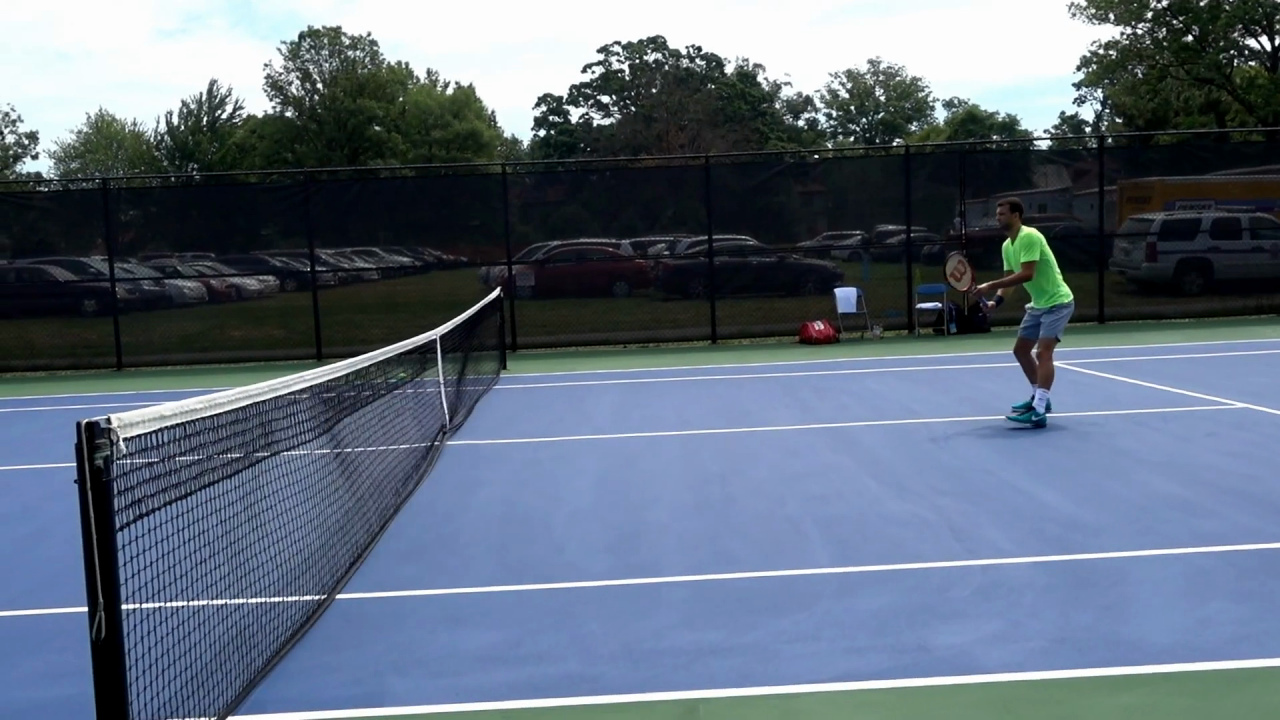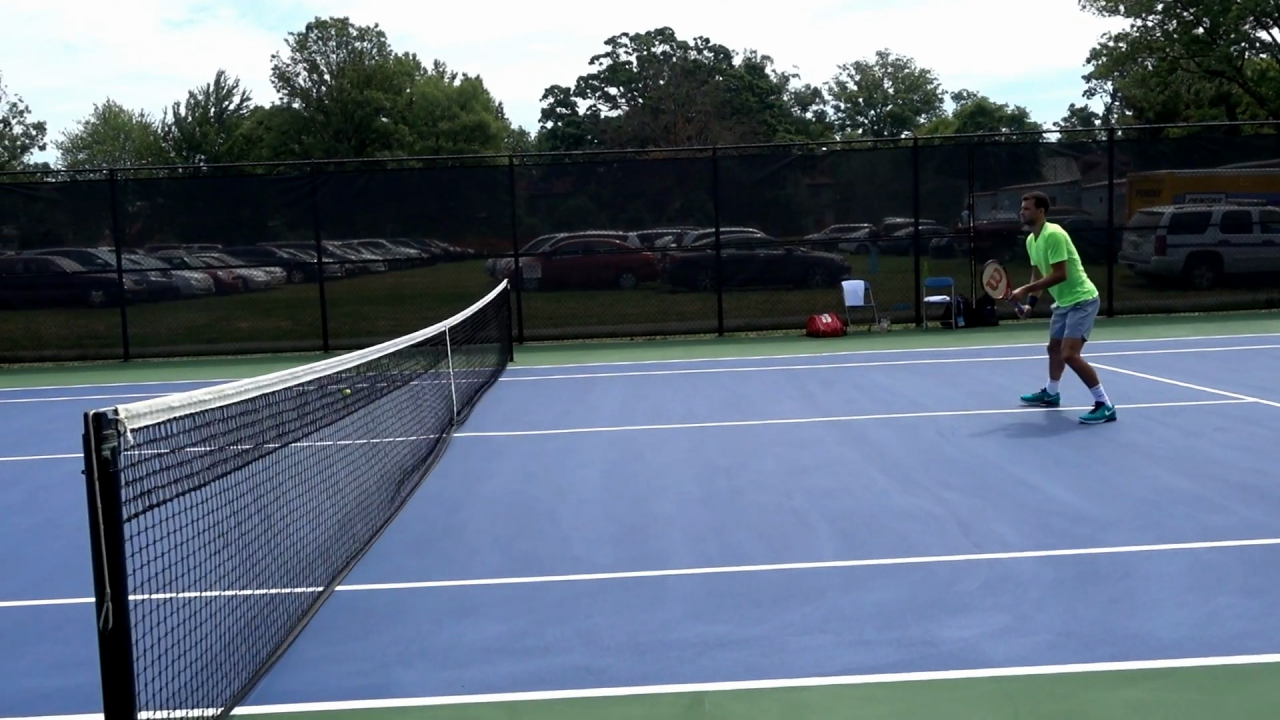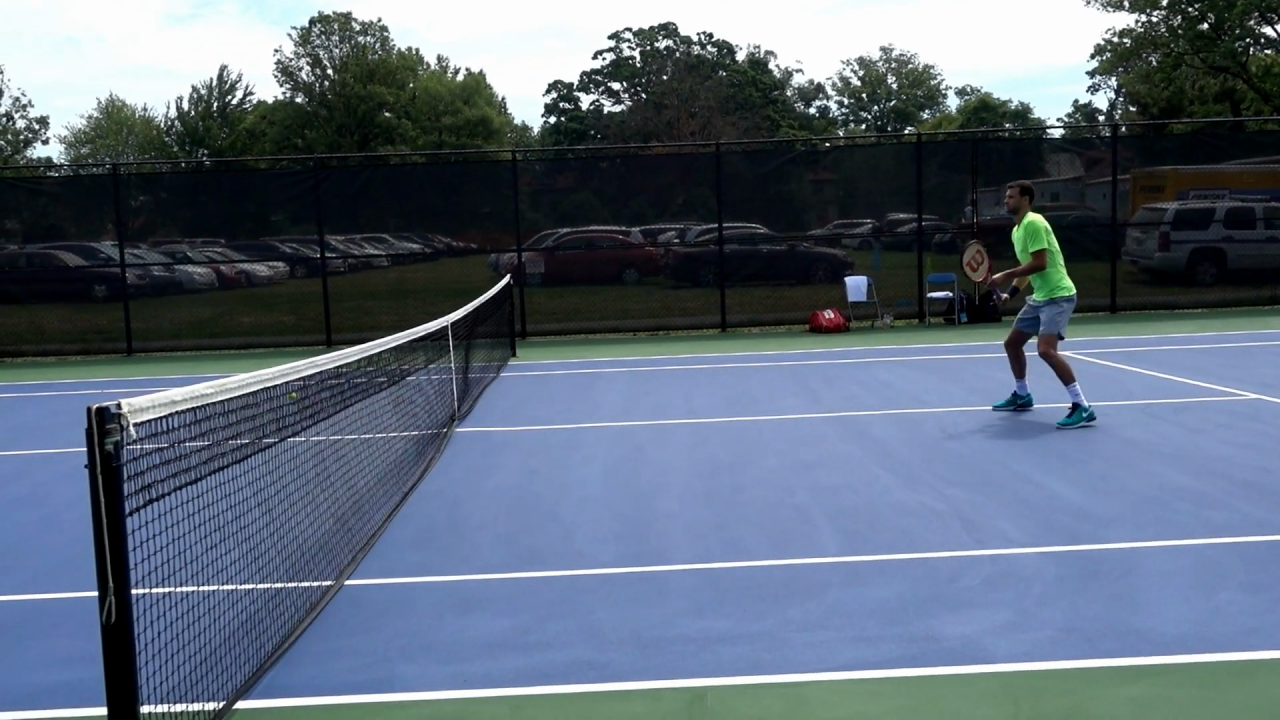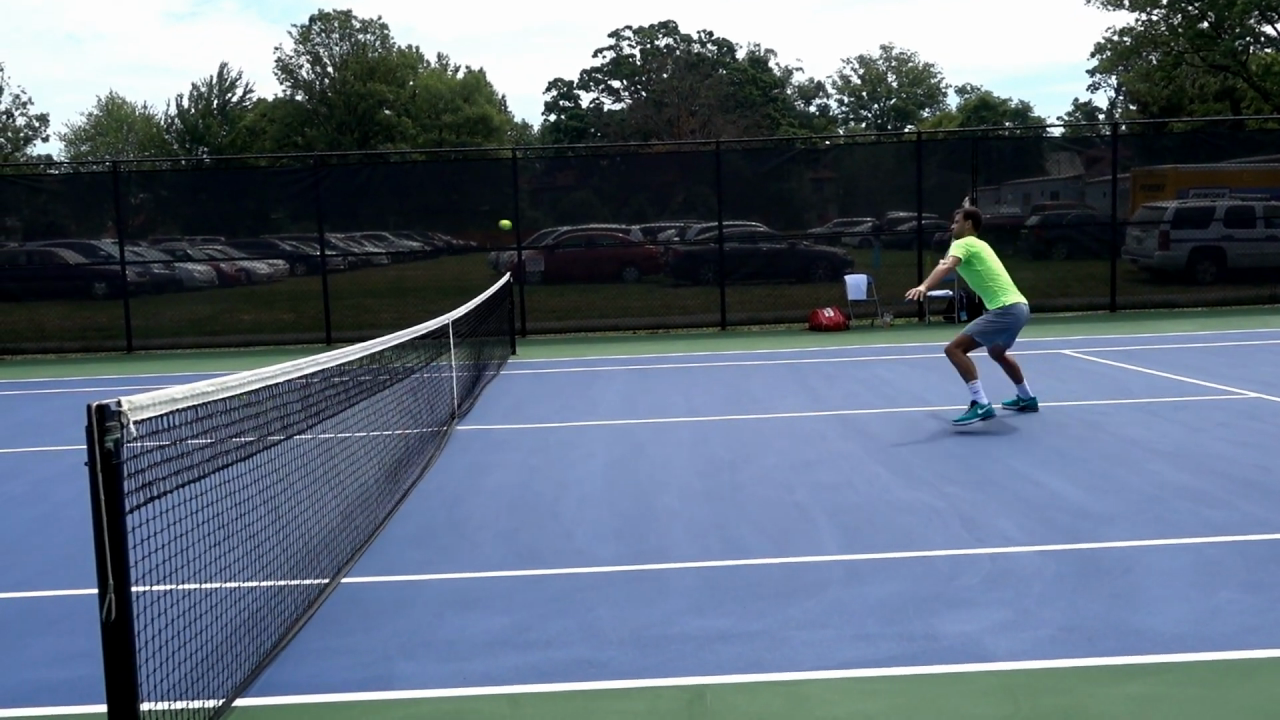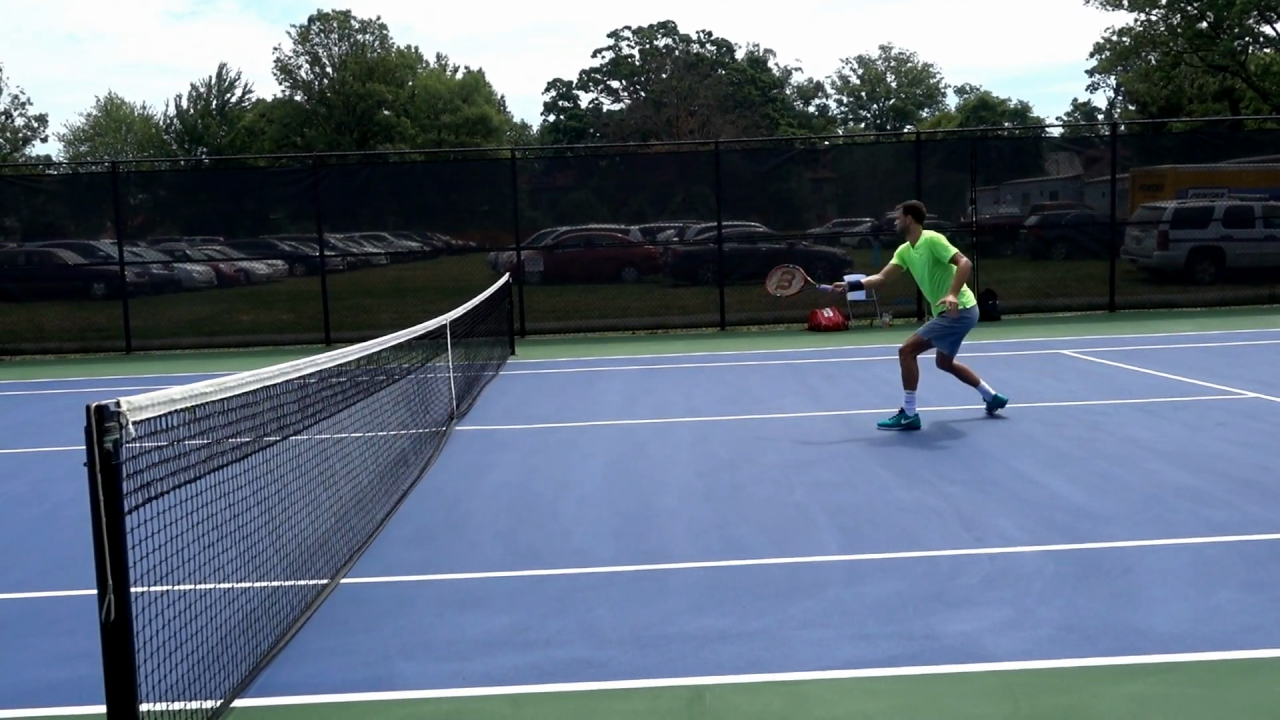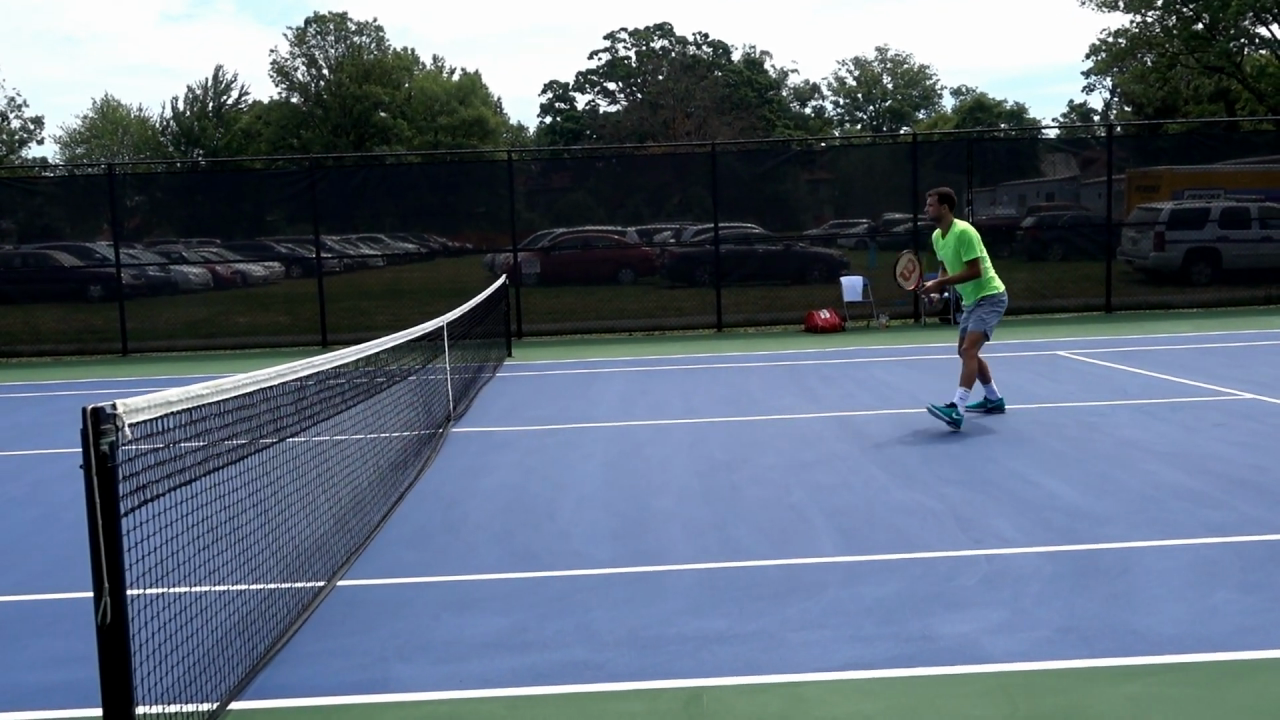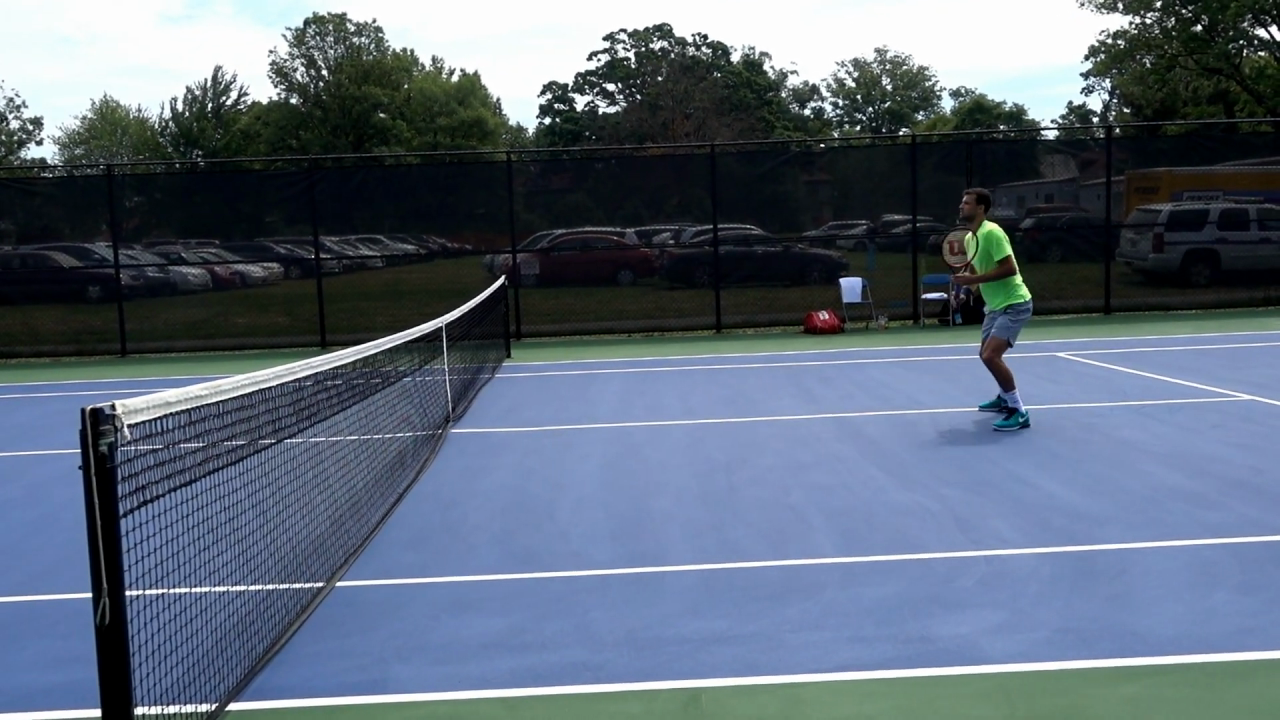
dt=0.5s
person 1, frame 1
left shoulder: (1029, 236)
right shoulder: (1007, 246)
left elbow: (1027, 275)
right elbow: (1011, 278)
left wrist: (990, 286)
right wrist: (996, 301)
left hip: (1058, 302)
right hip: (1040, 305)
left knee: (1043, 353)
right knee: (1020, 350)
left ankle: (1038, 412)
right ankle: (1040, 399)
person 1, frame 2
left shoulder: (1053, 234)
right shoulder: (1031, 241)
left elbow: (1060, 274)
right elbow: (1037, 276)
left wrist: (1025, 290)
right wrist: (1030, 303)
left hip: (1082, 300)
right hip: (1064, 303)
left knee: (1070, 354)
right knee: (1054, 348)
left ankle: (1105, 405)
right ankle: (1051, 393)
person 1, frame 3
left shoulder: (1033, 222)
right shoulder: (1017, 231)
left elbow: (1039, 263)
left wrist: (1005, 275)
right wrist: (1010, 293)
left hip: (1058, 297)
right hip: (1040, 297)
left knee: (1046, 350)
right knee: (1011, 344)
left ankle: (1081, 406)
right ankle: (1022, 395)
person 1, frame 4
left shoulder: (961, 244)
right shoulder: (977, 245)
left elbow: (946, 266)
right elbow: (950, 266)
left wrist: (923, 286)
left hip: (1006, 310)
right hip: (1018, 307)
left knee: (954, 349)
right knee: (997, 352)
left ankle: (981, 404)
right ankle: (1026, 398)
person 1, frame 5
left shoulder: (933, 239)
right shoulder: (904, 251)
left elbow: (965, 263)
right elbow: (881, 278)
left wrist: (952, 294)
right wrist: (849, 285)
left hip: (959, 310)
right hip: (957, 313)
left knee: (907, 351)
right knee: (945, 363)
left ankle: (909, 414)
right ankle: (991, 396)
person 1, frame 6
left shoulder: (963, 231)
right shoulder: (937, 236)
left elbow: (975, 271)
right elbow: (947, 269)
left wrist: (938, 284)
right wrist: (937, 286)
left hip: (989, 297)
right hip: (972, 300)
left knee: (968, 350)
right knee: (967, 351)
left ankle: (956, 409)
right ankle: (993, 397)
person 1, frame 7
left shoulder: (990, 232)
right shoulder: (969, 237)
left elbow: (1010, 269)
right elbow: (977, 272)
left wrist: (974, 279)
right wrist: (964, 283)
left hip: (1015, 304)
right hip: (997, 305)
left knee: (990, 356)
right knee: (989, 354)
left ankle: (1018, 412)
right ankle: (1005, 398)
